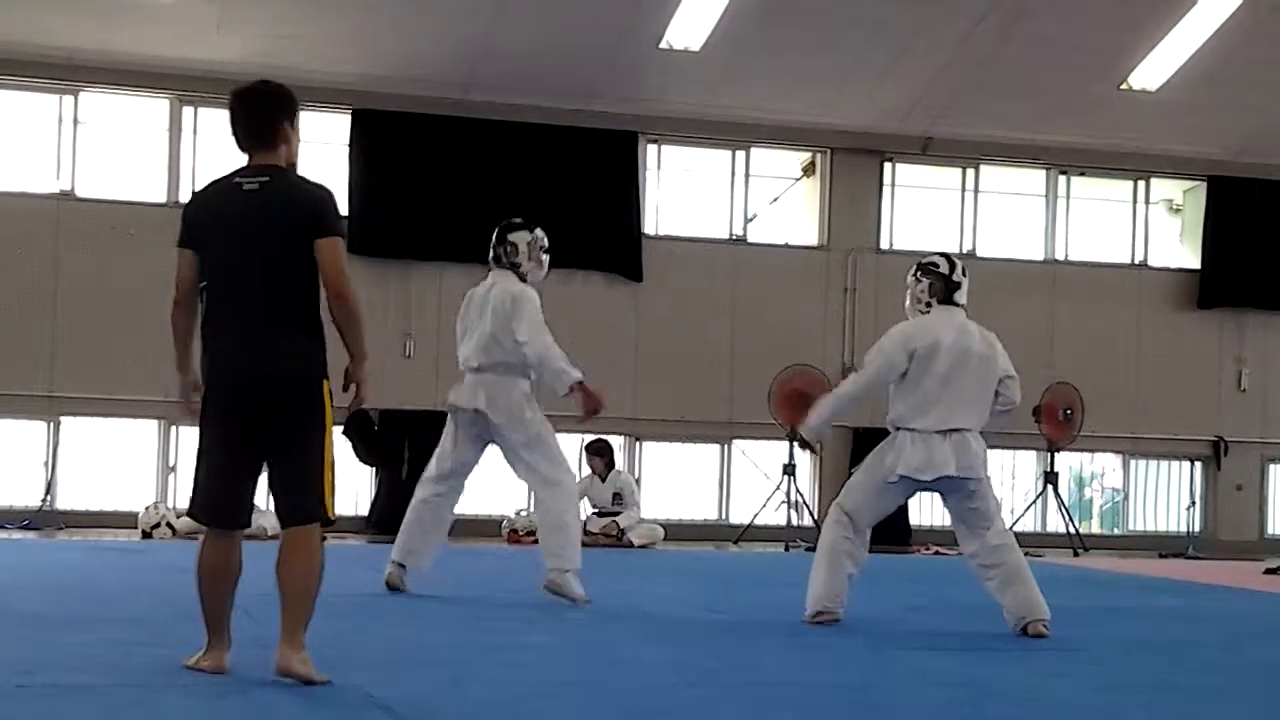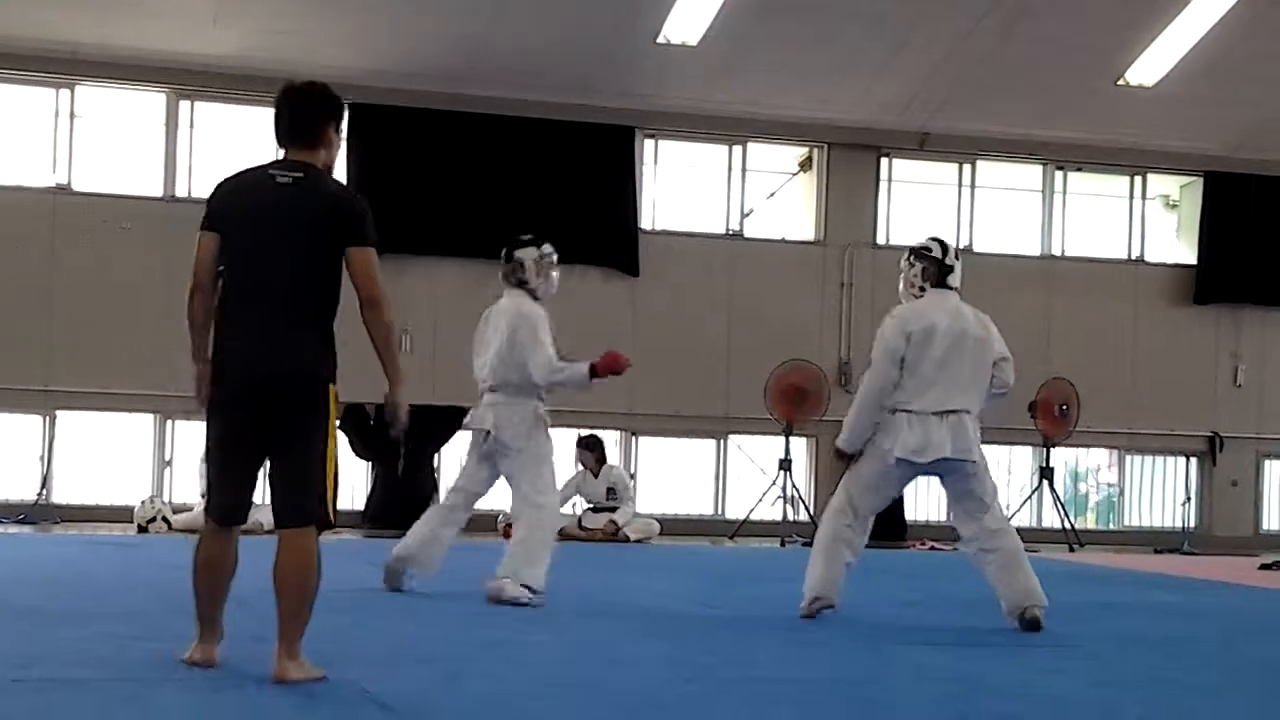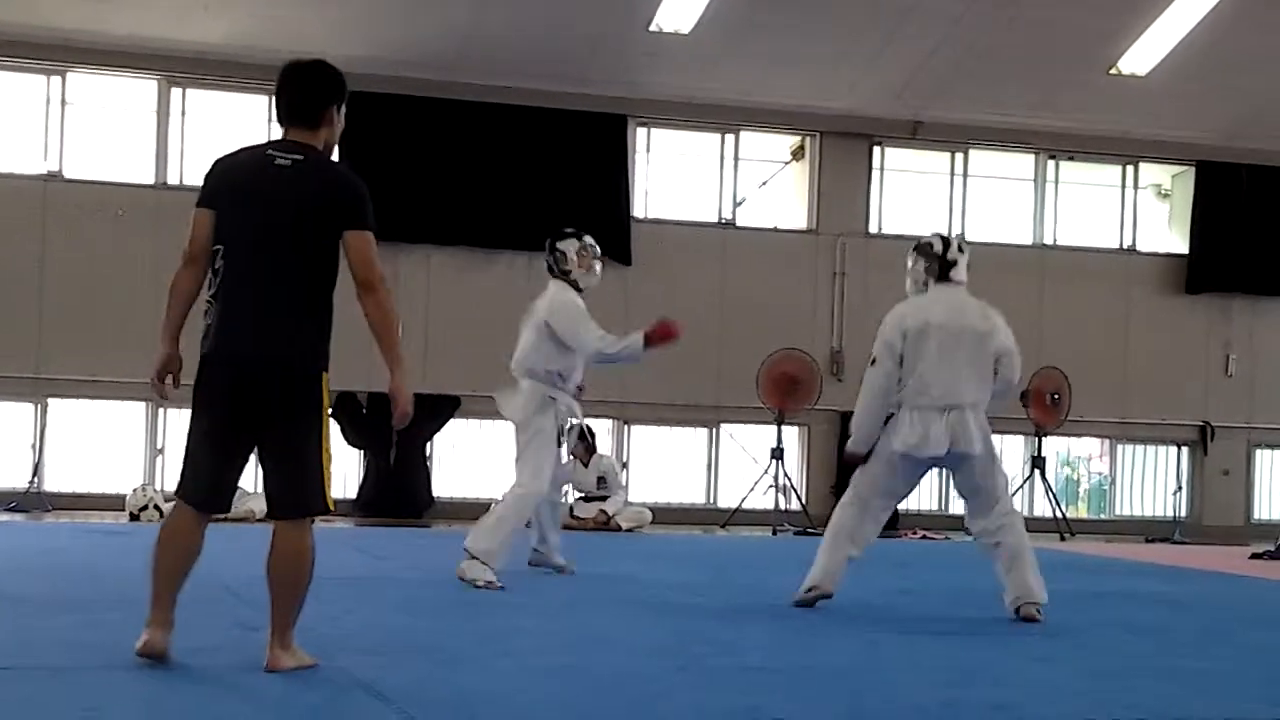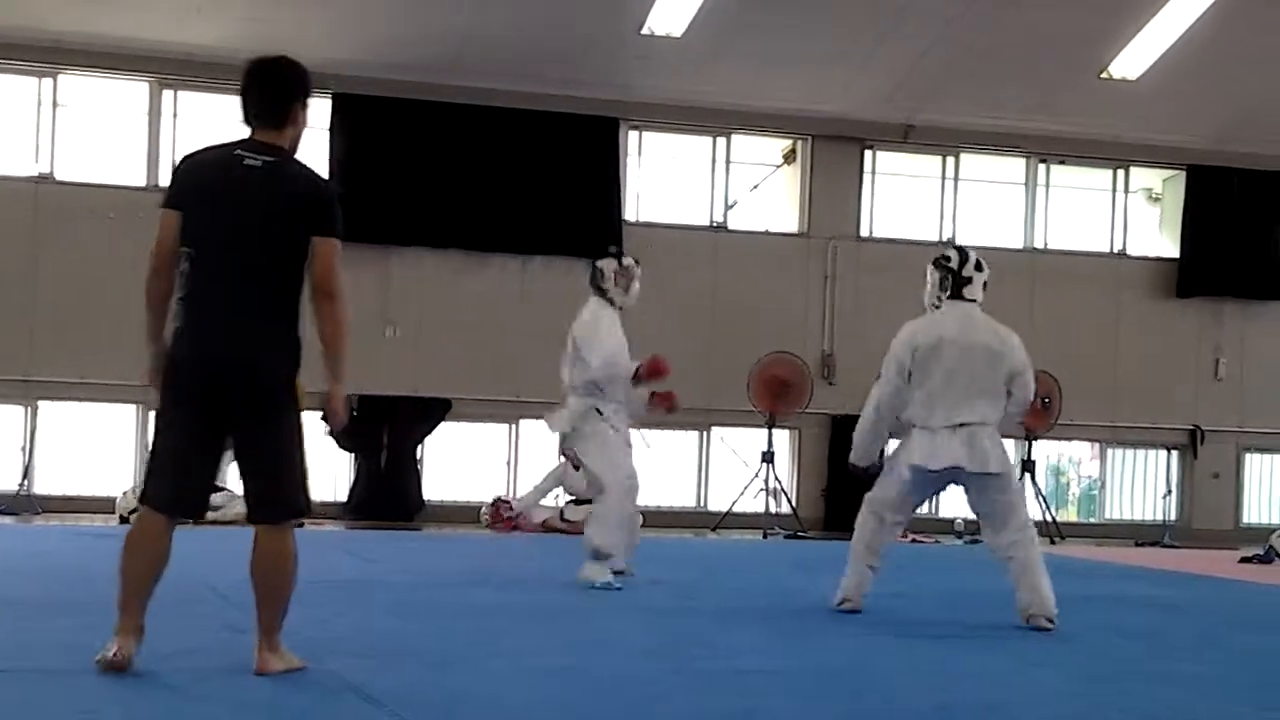
dt=0.3s
person 1, frame 1
left shoulder: (203, 204)
right shoulder: (312, 199)
left elbow: (184, 300)
right elbow: (339, 293)
left wrist: (185, 369)
right wrist: (357, 363)
left hip: (228, 380)
right hip: (298, 379)
left knee: (222, 523)
right knee: (303, 520)
left ankle: (215, 647)
right ankle: (293, 648)
person 1, frame 2
left shoulder: (229, 193)
right shoulder: (343, 204)
left elbow: (201, 288)
right elbow: (372, 301)
left wrist: (203, 362)
right wrist: (394, 381)
left hip: (235, 375)
right hip: (305, 379)
left knee: (221, 517)
right knee: (300, 523)
left ankle: (206, 640)
right ankle: (289, 656)
person 1, frame 3
left shoulder: (227, 171)
right shoulder: (342, 187)
left elbow: (193, 264)
right elbow: (370, 285)
left wrist: (169, 342)
right wrist: (397, 372)
left hip: (225, 358)
right hip: (296, 368)
left knee: (193, 498)
right knee: (295, 514)
left ankle: (158, 624)
right ankle: (282, 645)
person 1, frame 4
left shoulder: (194, 170)
right shoulder: (312, 191)
left elbow: (162, 267)
right elbow: (327, 293)
left wrist: (157, 345)
right wrist: (336, 381)
left hip: (194, 362)
right hip: (267, 371)
left knee: (159, 505)
right knee: (275, 518)
left ankle: (125, 635)
right ankle: (270, 648)
person 2, frame 1
left shoulder: (909, 333)
right shoulder: (986, 341)
left elbow: (860, 385)
right elbow: (1009, 396)
left wrist: (813, 424)
left hip: (909, 450)
right hip: (963, 453)
left knee: (847, 519)
right knee: (989, 535)
left ankle: (824, 606)
right ankle: (1031, 616)
person 2, frame 2
left shoulder: (905, 317)
right shoulder: (981, 323)
left elbow: (877, 384)
right elbow: (1002, 379)
left wrist: (849, 440)
left hip: (906, 432)
right hip: (960, 435)
left knee: (849, 508)
right knee: (986, 520)
left ankle: (820, 594)
right ankle: (1027, 603)
person 2, frame 3
left shoulder: (905, 314)
right shoulder: (989, 318)
left elbow: (879, 384)
right elbow: (1009, 377)
left wrist: (860, 440)
left hip: (914, 427)
right hip: (968, 429)
left knee: (863, 502)
right knee: (997, 514)
left ankle: (819, 583)
right ankle: (1028, 598)
person 2, frame 4
left shoulder: (917, 332)
right shoulder: (1003, 338)
left elbow: (886, 399)
right elbow: (1022, 396)
left wrist: (863, 452)
left hip: (926, 445)
right hip: (981, 446)
left knee: (879, 515)
right knee: (1013, 529)
left ankle: (852, 593)
right ankle: (1039, 608)
person 3, frame 1
left shoulder: (474, 296)
right shoulder: (520, 295)
right elbow: (538, 346)
right wrist: (577, 385)
left hip: (471, 396)
right hip: (508, 399)
left knee: (439, 482)
right knee: (556, 482)
left ankle: (399, 566)
right ankle: (562, 572)
person 3, frame 2
left shoulder: (493, 314)
right shoulder: (529, 313)
right elbow: (545, 372)
right wrist: (595, 369)
left hip: (491, 414)
right hip: (519, 417)
left knee: (460, 497)
right knee: (539, 506)
left ankle: (406, 557)
right ankle: (512, 582)
person 3, frame 3
left shoulder: (551, 302)
right shoulder: (563, 302)
right elbow: (598, 346)
left wrist: (571, 373)
right wrist: (648, 339)
left hip: (545, 402)
right hip: (541, 405)
left knee: (545, 483)
right knee: (532, 486)
left ankle: (547, 551)
right ankle: (477, 560)
person 3, frame 4
left shoulder: (606, 319)
right shoulder: (596, 318)
right elbow: (605, 368)
left wrist: (651, 398)
right wrist: (639, 372)
left hip: (605, 418)
right hip: (589, 417)
left knee: (620, 488)
right knee: (623, 483)
left ankle: (608, 556)
right ankle: (597, 562)
